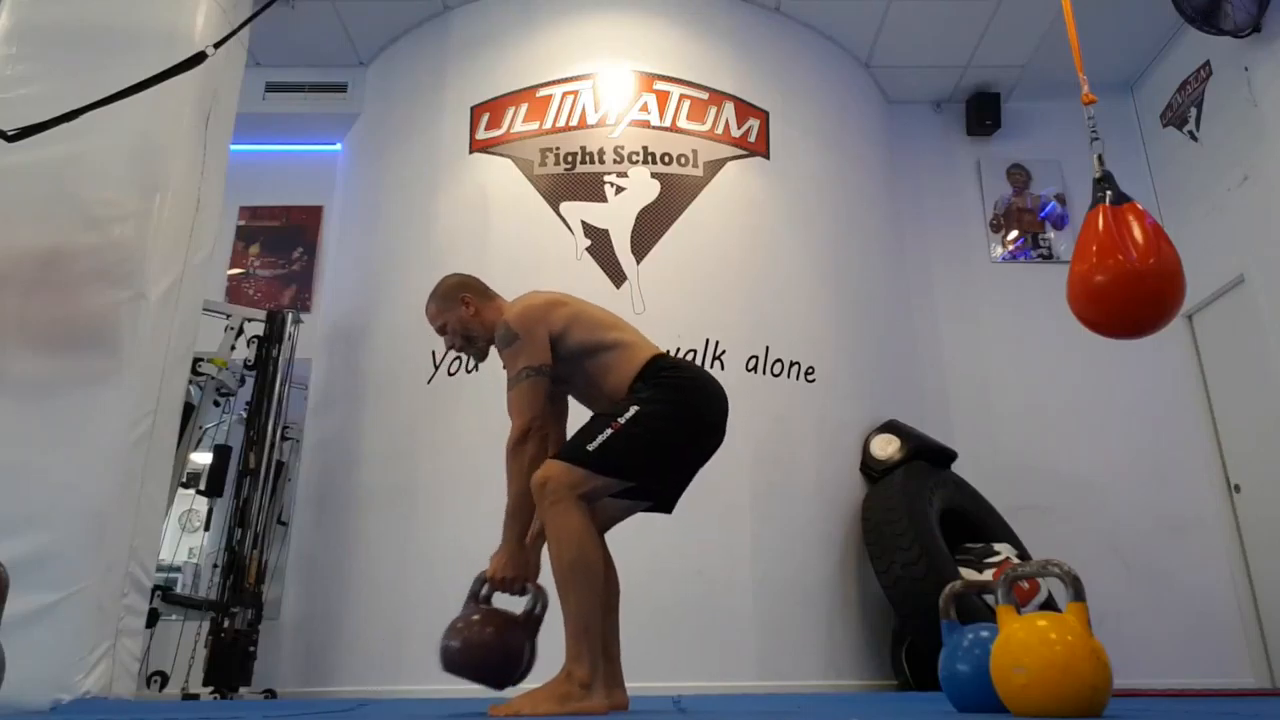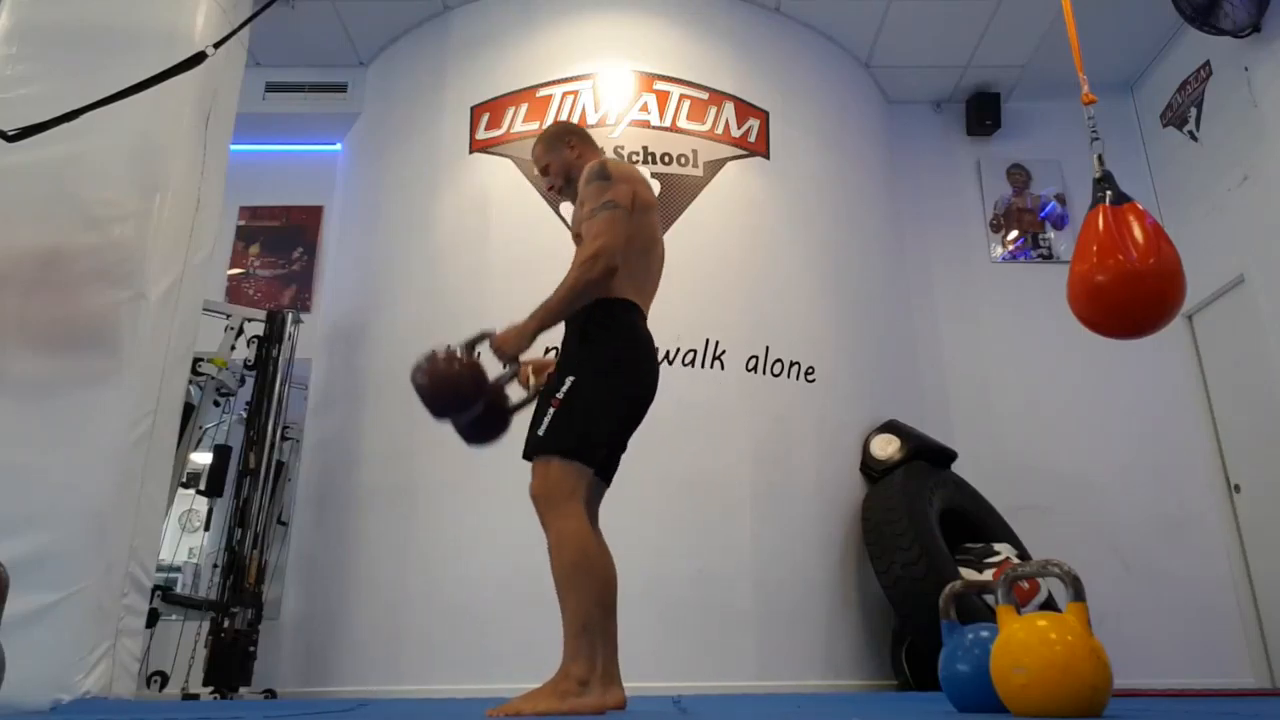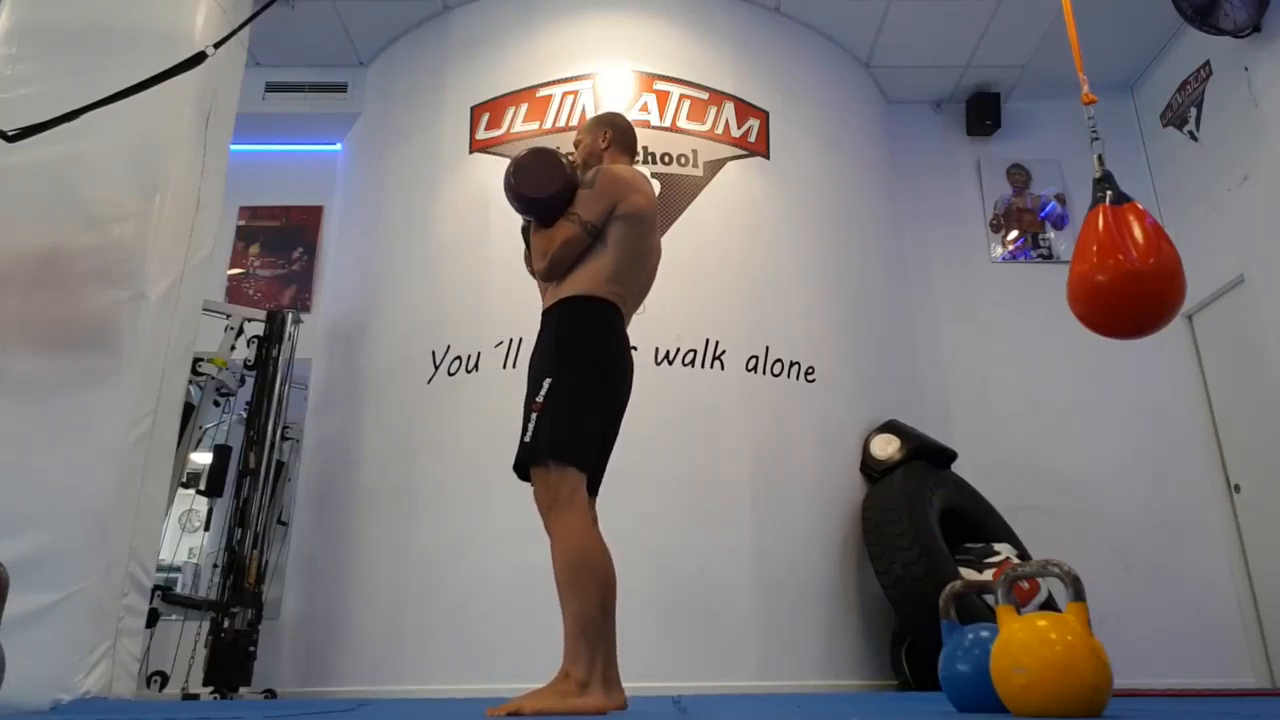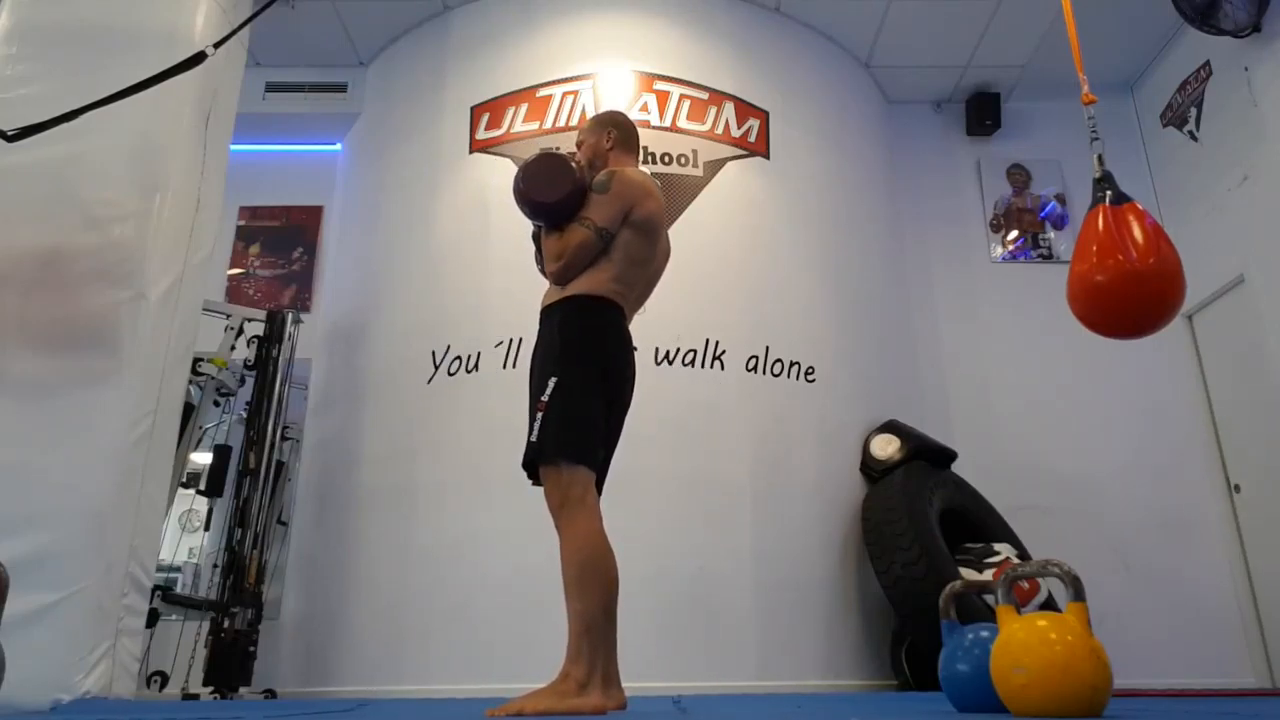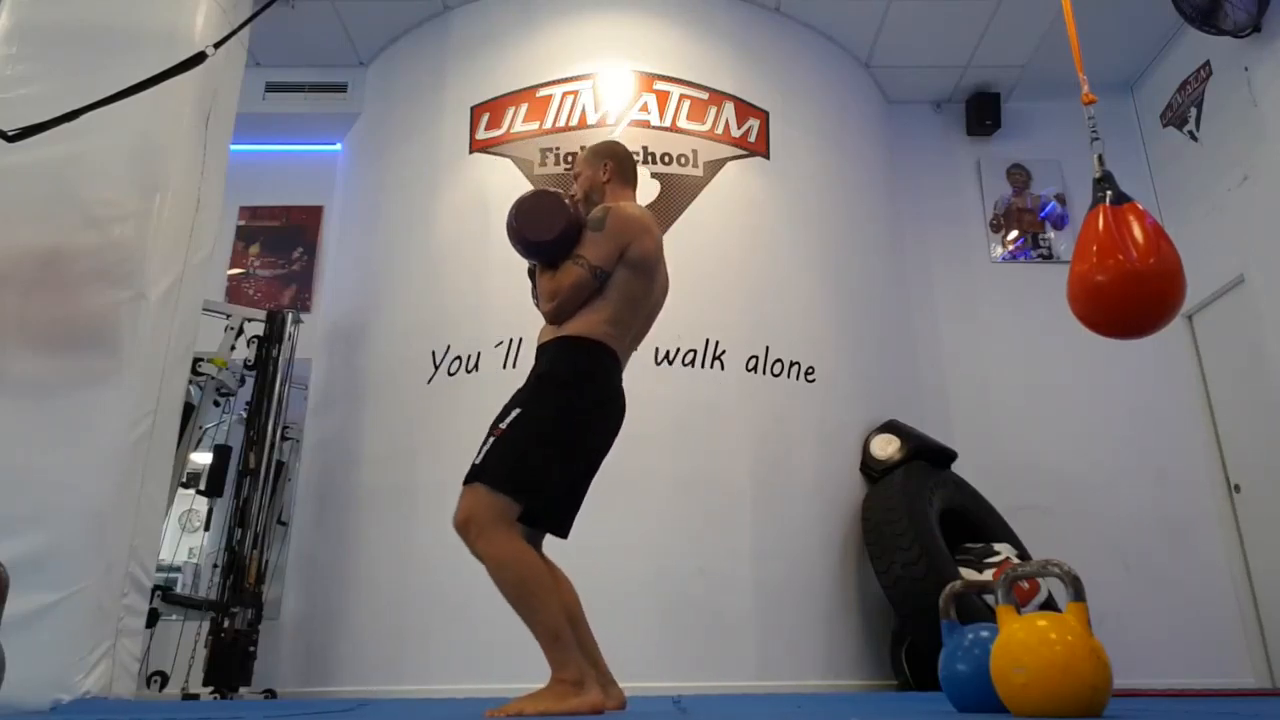
dt=1s
person 1, frame 1
left shoulder: (517, 321)
right shoulder: (534, 336)
left elbow: (527, 437)
right elbow: (555, 454)
left wrist: (511, 547)
right wrist: (532, 545)
left hip: (675, 395)
right hip: (688, 402)
left knee: (555, 489)
right knee: (579, 521)
left ankle: (582, 682)
right ankle: (606, 681)
person 1, frame 2
left shoulder: (606, 174)
right shoulder: (625, 202)
left elbow: (598, 262)
left wrist: (527, 325)
right wrist: (557, 363)
left hip: (605, 346)
right hip: (625, 353)
left knee: (554, 495)
right knee: (572, 507)
person 1, frame 3
left shoulder: (609, 178)
right shoulder: (640, 213)
left elbow: (547, 263)
right wrist: (549, 217)
left hip: (577, 335)
right hip: (601, 343)
left knee: (560, 497)
right knee: (572, 506)
person 1, frame 4
left shoulder: (618, 182)
right shoulder: (651, 219)
left elbow: (560, 264)
right wrist: (562, 219)
left hip: (577, 334)
right hip: (603, 342)
left knee: (570, 500)
right knee: (577, 506)
person 1, frame 5
left shoulder: (616, 219)
right shoulder: (648, 252)
left elbow: (555, 303)
left wrist: (545, 256)
right wrist: (554, 263)
left hip: (569, 379)
right hip: (594, 392)
left knee: (480, 519)
right knee: (514, 540)
